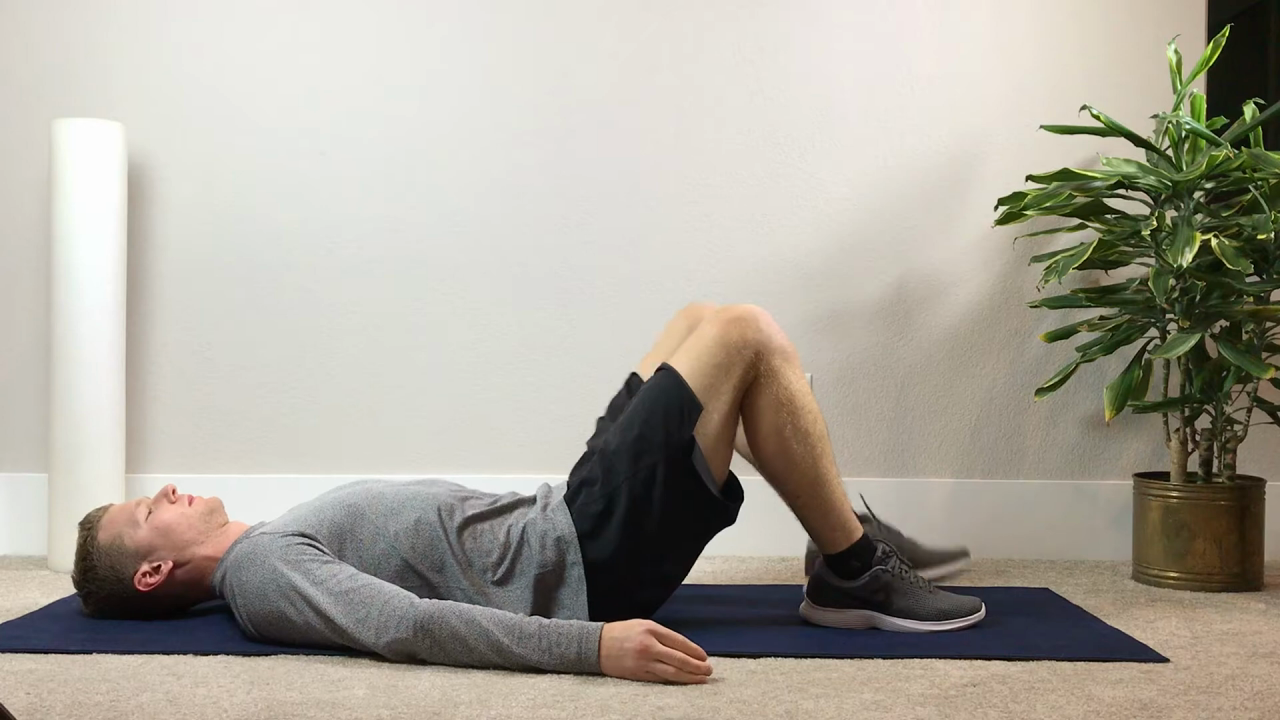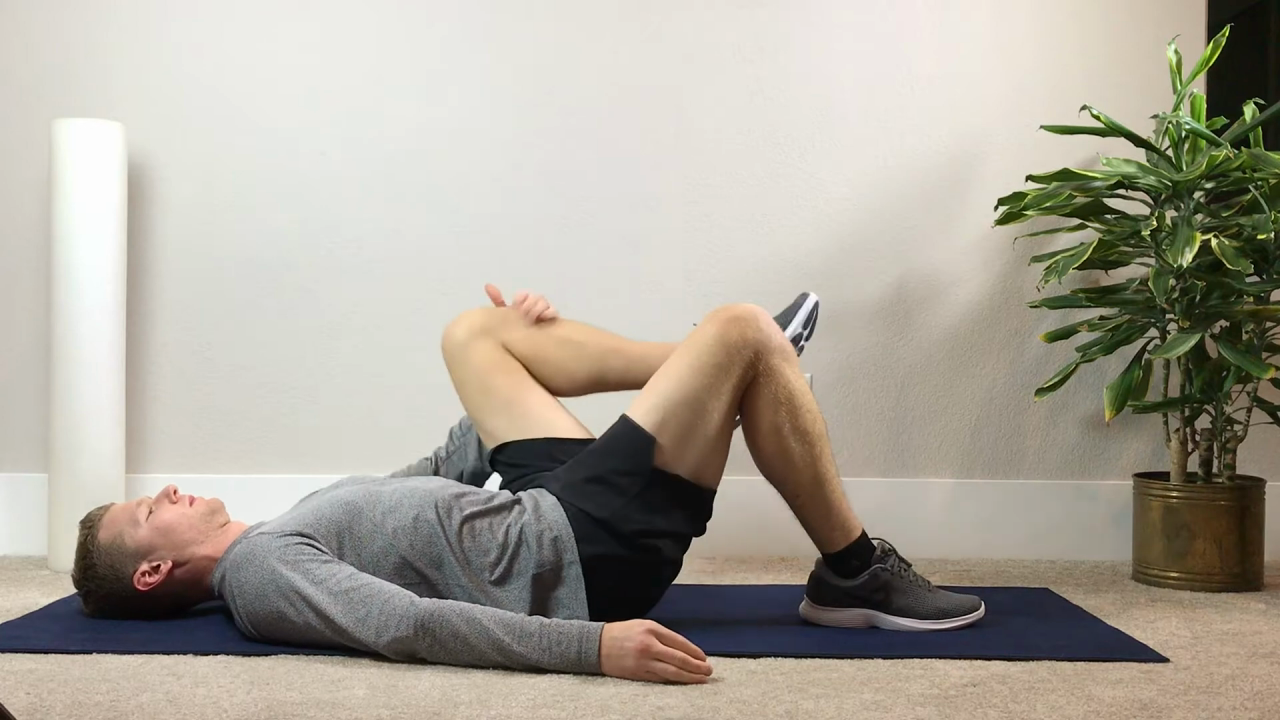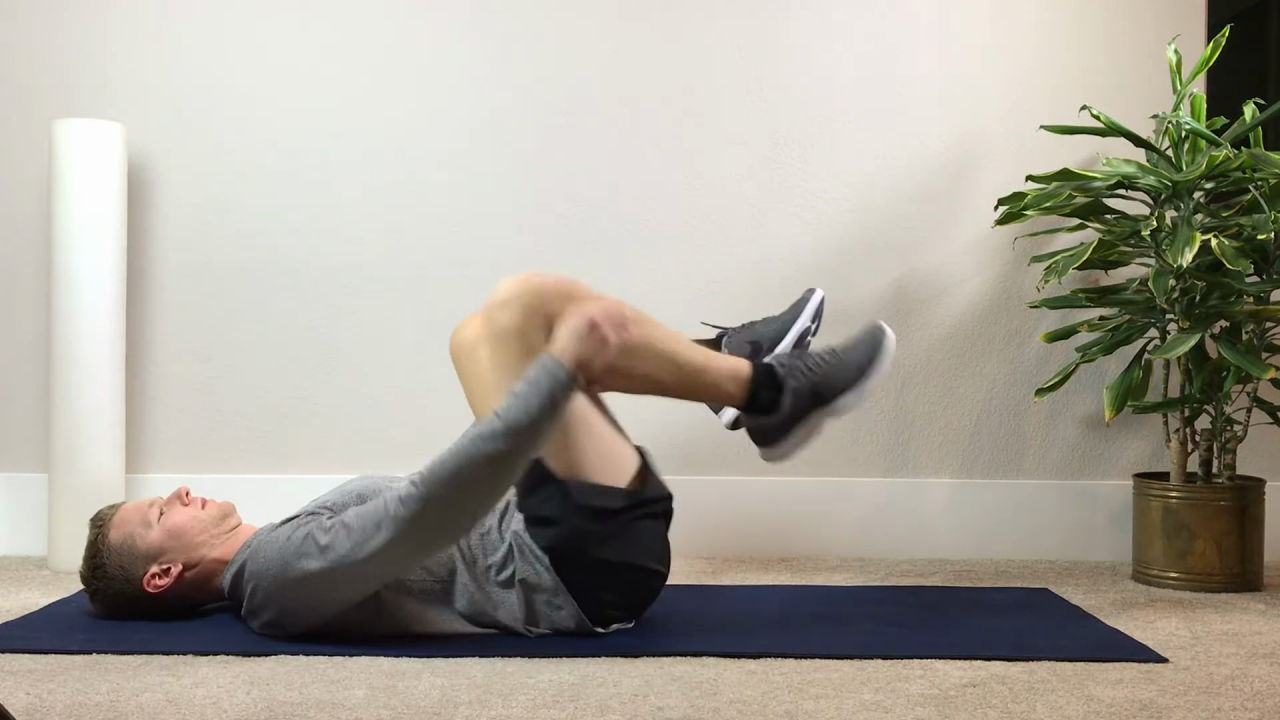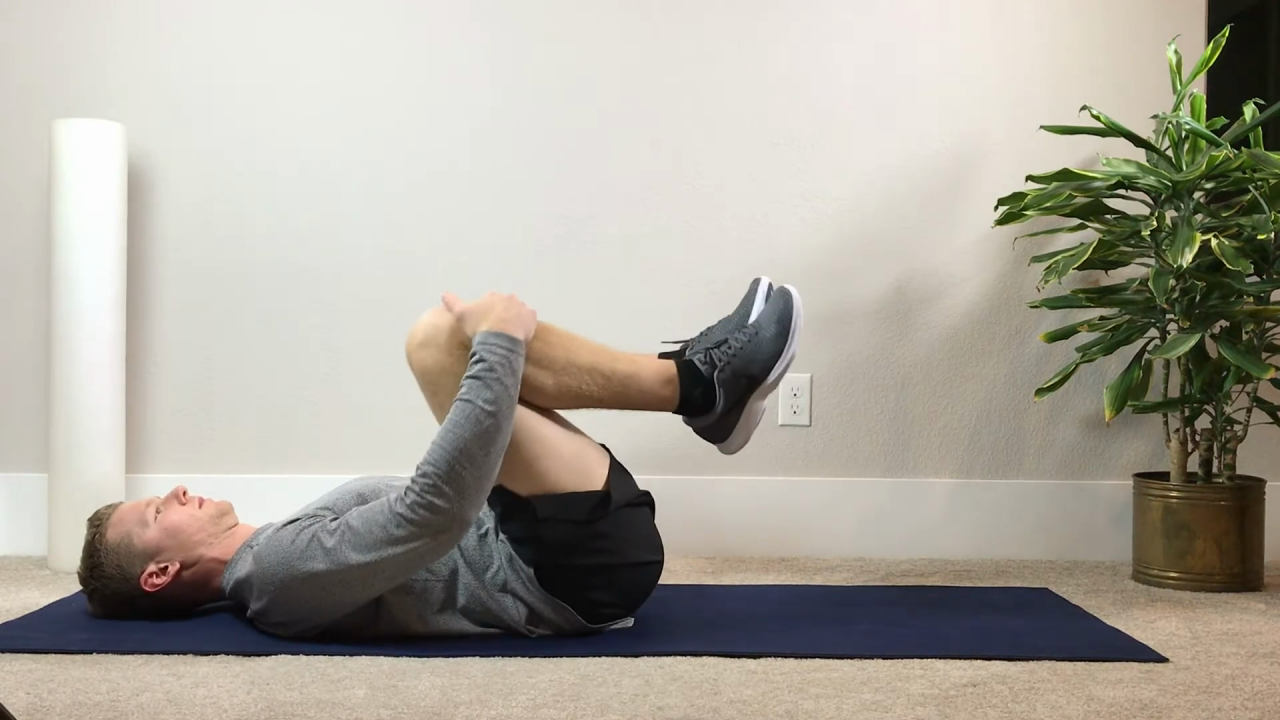
dt=0.7s
person 1, frame 1
left shoulder: (280, 546)
right shoulder: (262, 574)
right elbow: (406, 627)
right wrist: (591, 644)
left hip: (558, 523)
right hip: (585, 559)
left knee: (708, 326)
right knee: (745, 333)
left ankle: (848, 543)
right ankle: (857, 579)
person 1, frame 2
left shoulder: (290, 532)
right shoulder: (262, 575)
left elbow: (436, 479)
right elbow: (406, 626)
left wrist: (519, 348)
right wrist: (592, 644)
left hip: (546, 509)
right hip: (586, 551)
left knee: (474, 332)
right knee: (742, 331)
left ankle: (738, 388)
right ankle: (853, 574)
person 1, frame 3
left shoulder: (288, 546)
right shoulder: (281, 575)
left elbow: (447, 494)
right elbow: (430, 509)
left wrist: (539, 367)
right wrist: (558, 366)
left hip: (537, 537)
right hip: (592, 569)
left knee: (482, 335)
right knee: (521, 305)
left ankle: (735, 362)
right ankle: (771, 395)
person 1, frame 4
left shoulder: (287, 548)
right shoulder: (282, 574)
left elbow: (436, 499)
right elbow: (435, 512)
right wrist: (499, 348)
left hip: (564, 554)
right hip: (583, 569)
left knee: (463, 339)
right knee: (442, 337)
left ankle: (691, 378)
right ankle: (695, 385)
